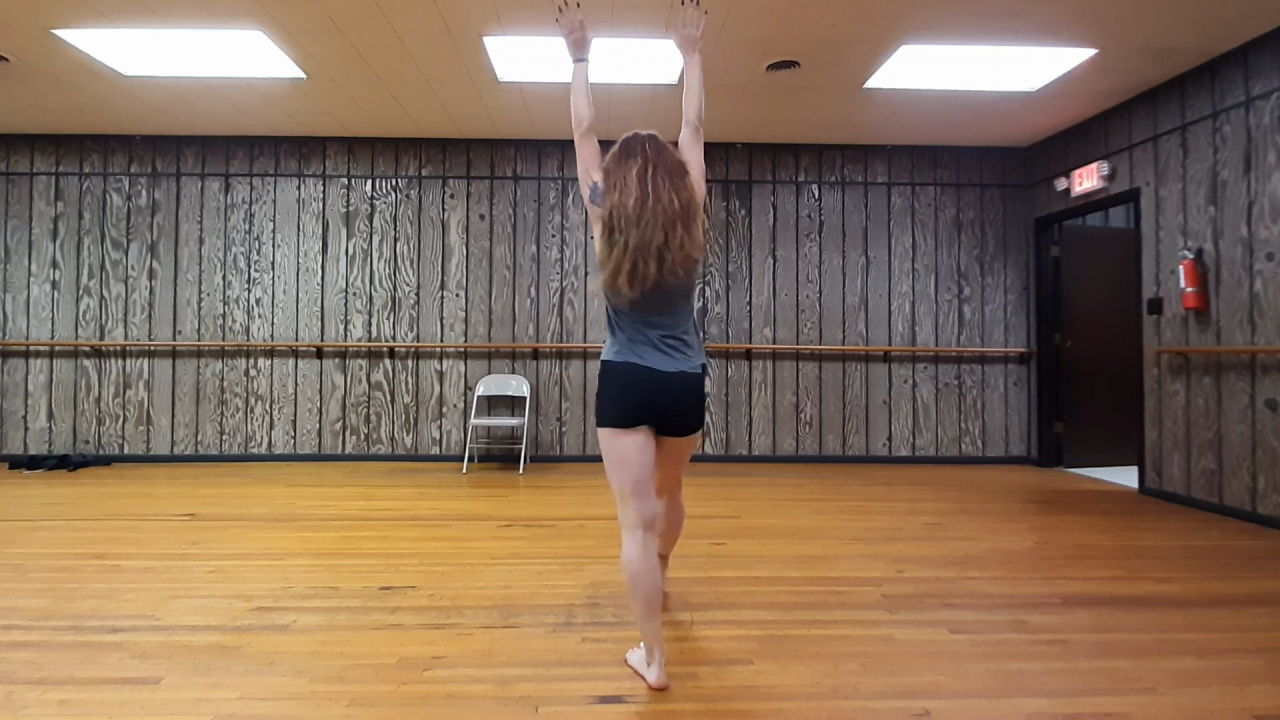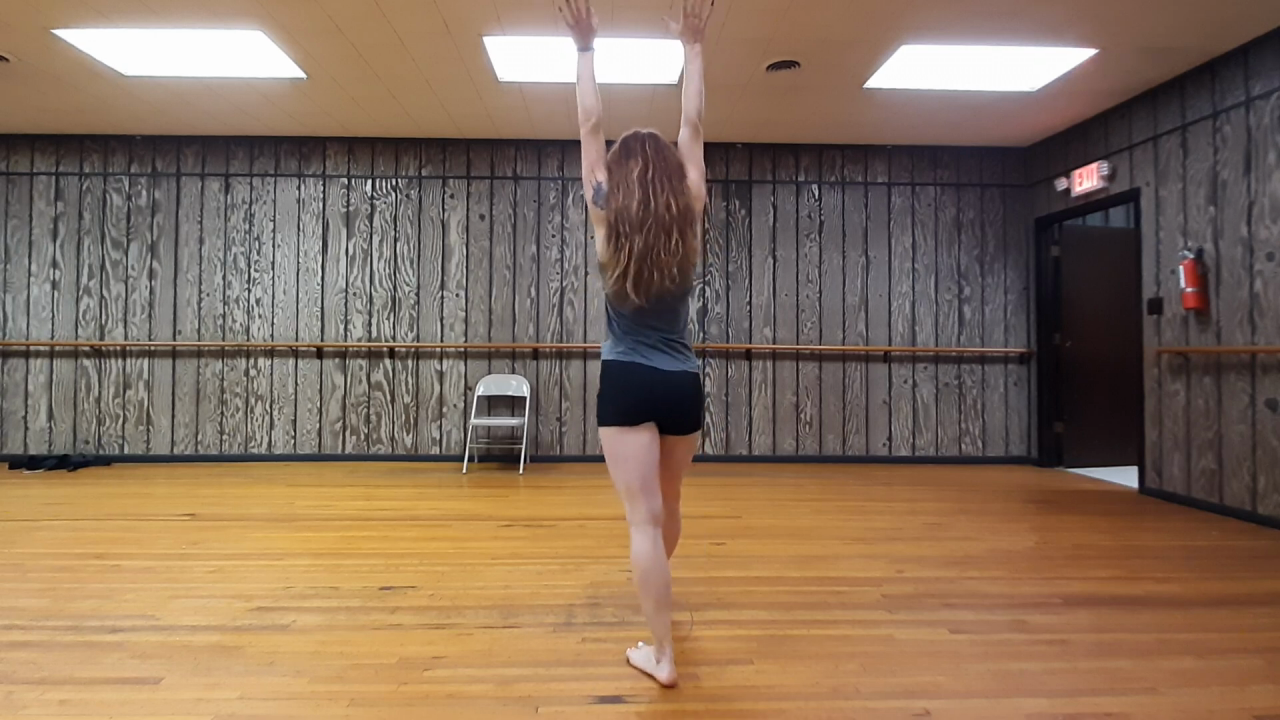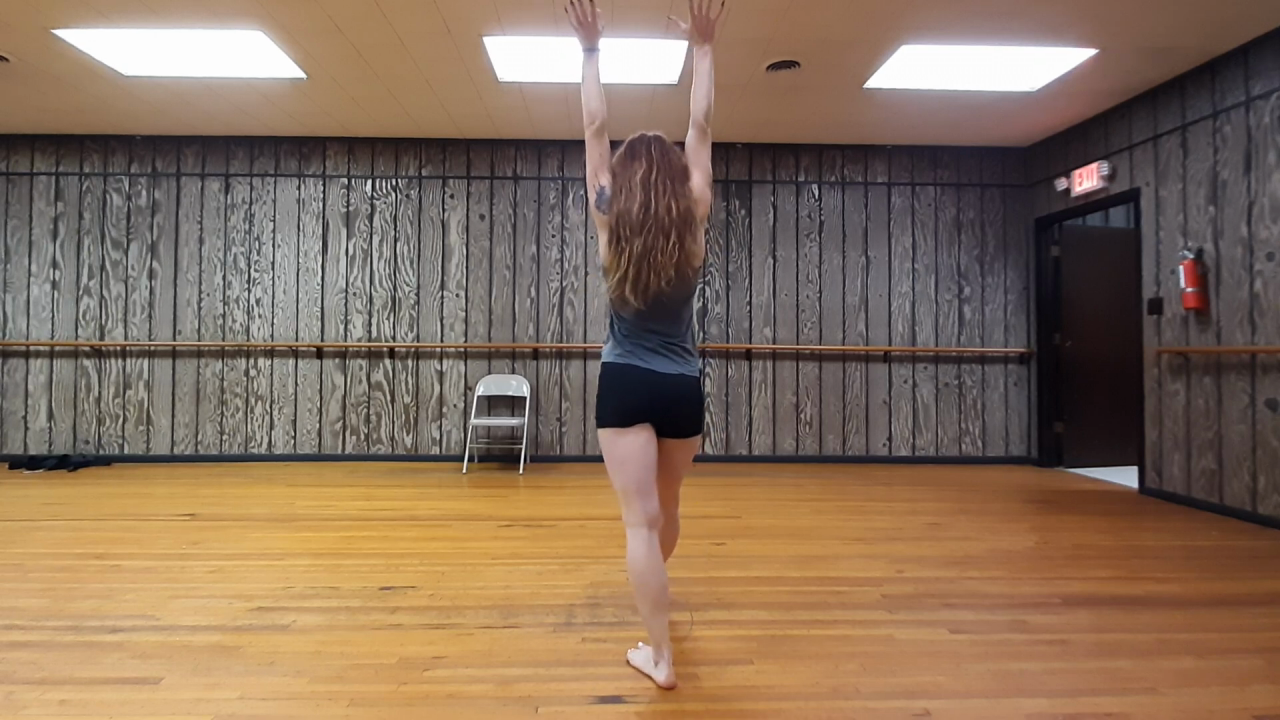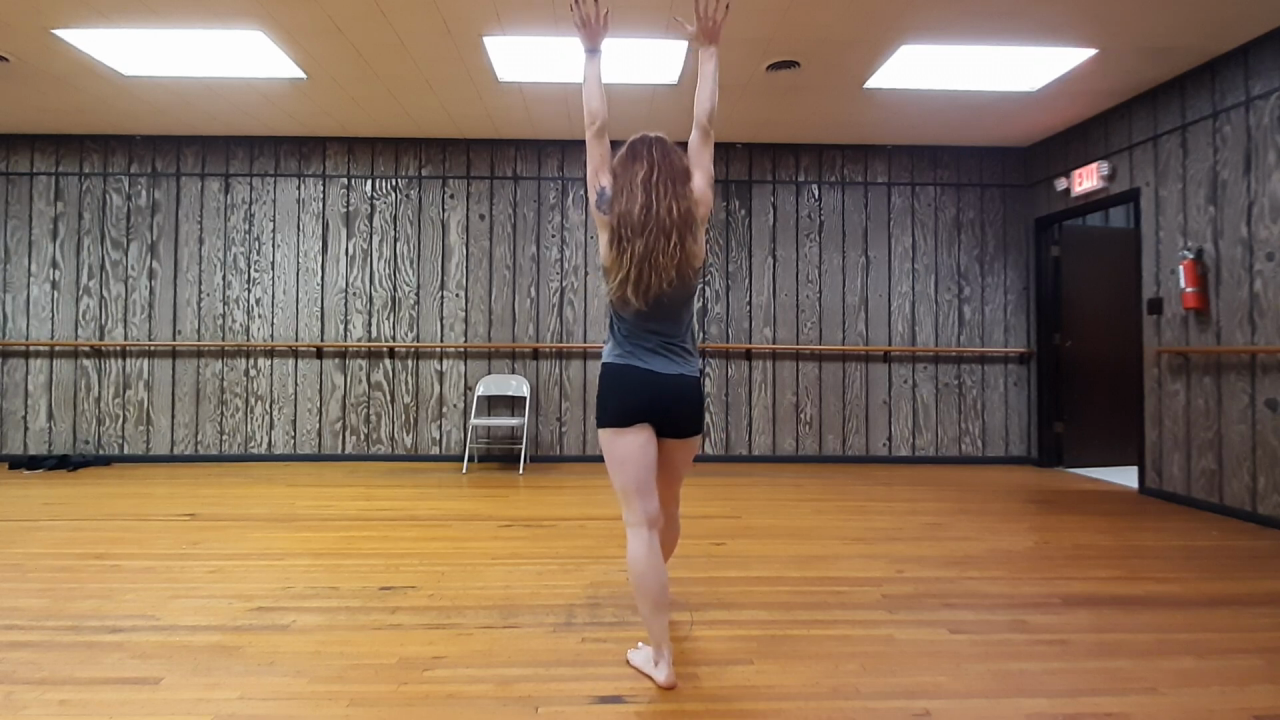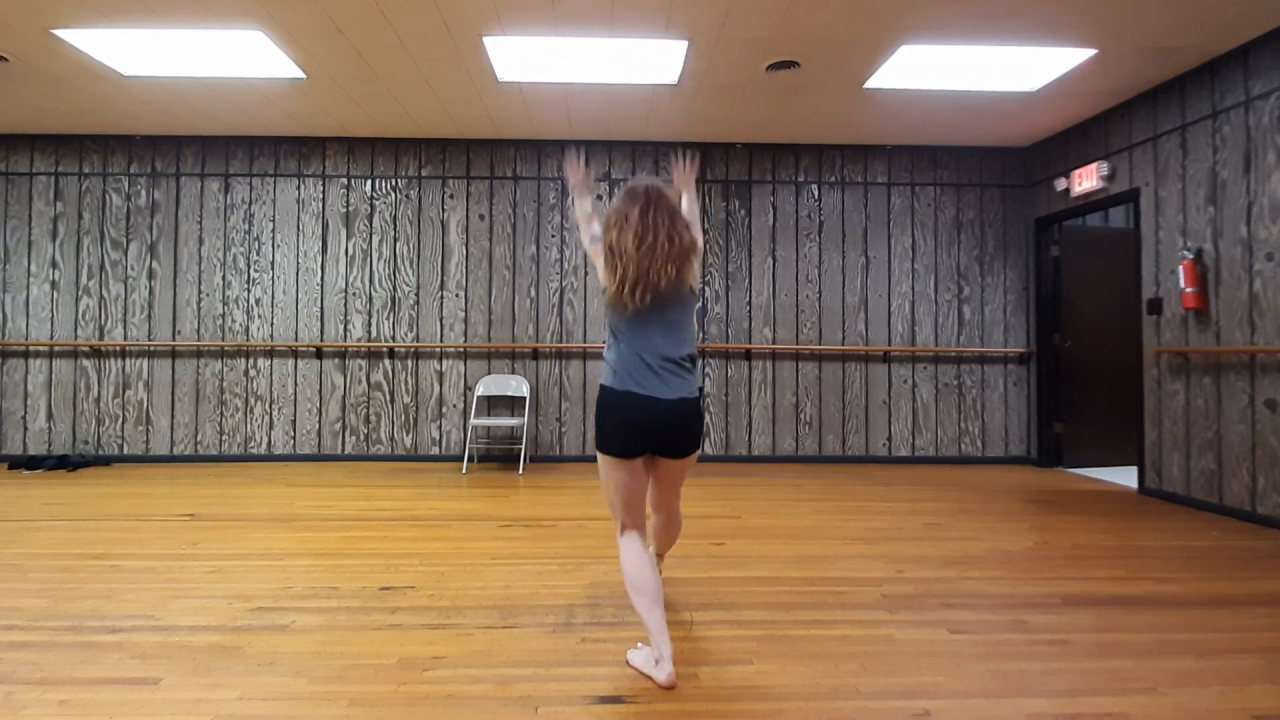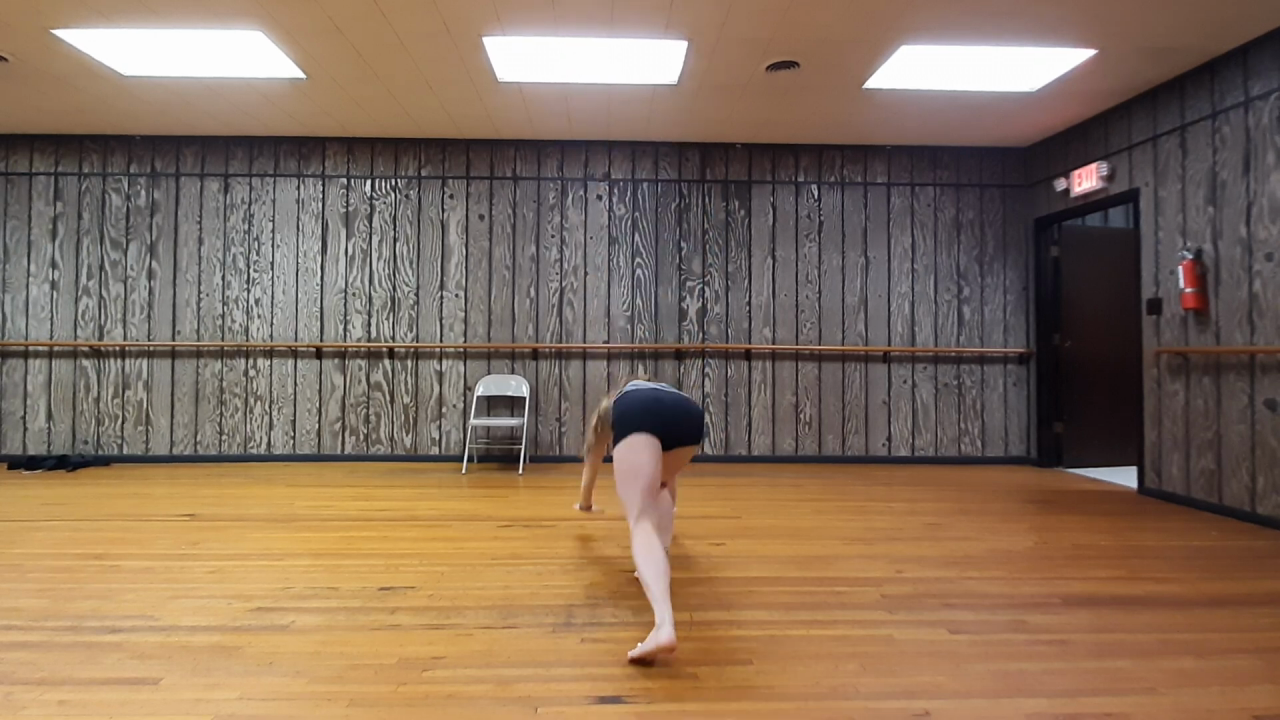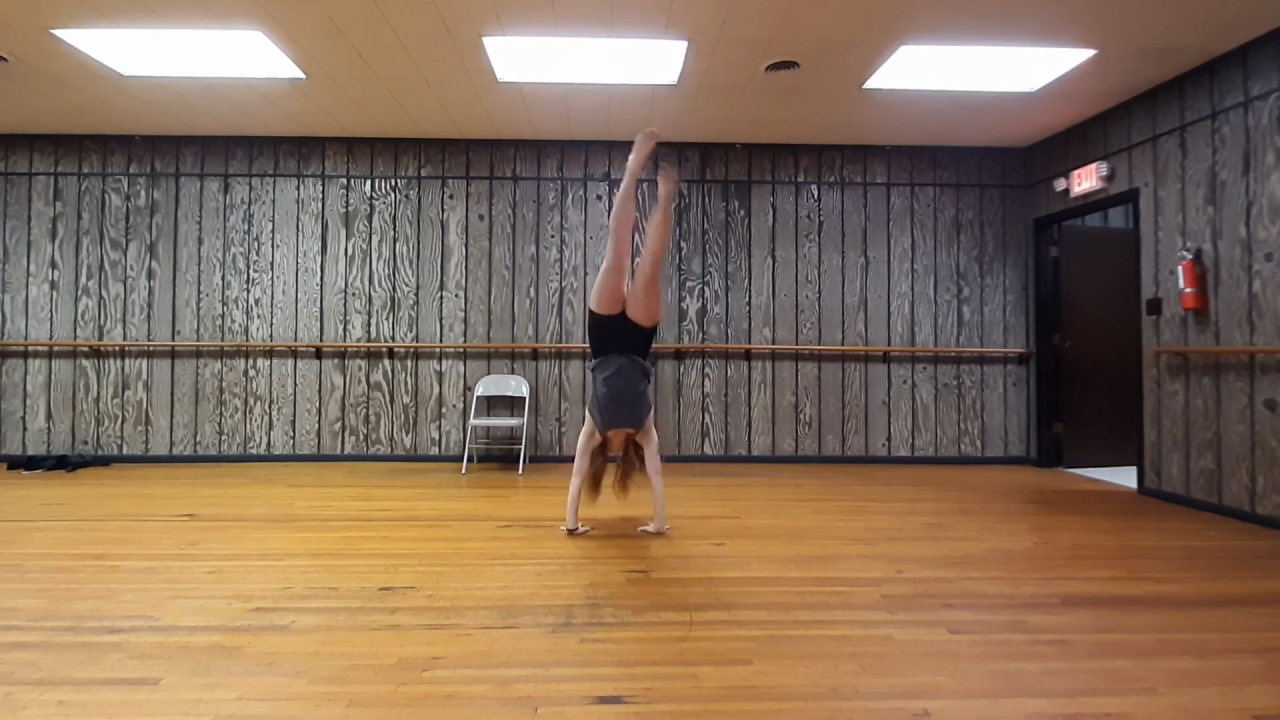
dt=0.7s
person 1, frame 1
left shoulder: (606, 218)
right shoulder: (688, 218)
left elbow: (583, 132)
right elbow: (693, 130)
left wrist: (580, 57)
left hip: (626, 383)
right hip: (685, 383)
left knee: (638, 522)
right knee: (669, 491)
left ankle: (653, 657)
right ankle: (660, 571)
person 1, frame 2
left shoulder: (608, 222)
right shoulder: (688, 220)
left elbow: (591, 129)
right elbow: (693, 128)
left hip: (627, 383)
right hip: (683, 384)
left knee: (644, 520)
right knee: (667, 508)
left ankle: (661, 653)
right ankle: (656, 585)
person 1, frame 3
left shoulder: (612, 225)
right shoulder: (692, 225)
left elbow: (595, 130)
right elbow: (701, 130)
left hip: (625, 387)
right hip: (683, 388)
left knee: (642, 522)
right knee: (666, 511)
left ankle: (659, 655)
right ankle: (654, 589)
person 1, frame 4
left shoulder: (611, 228)
right shoulder: (693, 229)
left elbow: (595, 132)
right elbow: (704, 131)
left hip: (625, 387)
right hip: (683, 389)
left knee: (642, 521)
right knee: (666, 511)
left ankle: (659, 655)
right ankle: (654, 593)
person 1, frame 5
left shoulder: (610, 259)
right shoulder: (687, 260)
left elbow: (587, 223)
right elbow: (692, 221)
left wrist: (580, 192)
right wrist: (686, 188)
left hip: (622, 408)
right hip: (682, 411)
left knee: (631, 531)
right knee: (667, 506)
left ankle: (660, 656)
right ankle: (655, 566)
person 1, frame 6
left shoulder: (610, 410)
left elbow: (592, 462)
right elbow: (671, 481)
left wrist: (585, 501)
right wrist: (668, 500)
left hip: (638, 415)
right hip: (688, 411)
left knee: (642, 526)
right knee: (661, 488)
left ankle: (664, 625)
person 1, frame 7
left shoulder: (595, 431)
right shoulder: (640, 429)
left elbow: (577, 476)
right elbow: (656, 476)
left hip: (609, 345)
right hip: (631, 349)
left knee: (618, 245)
